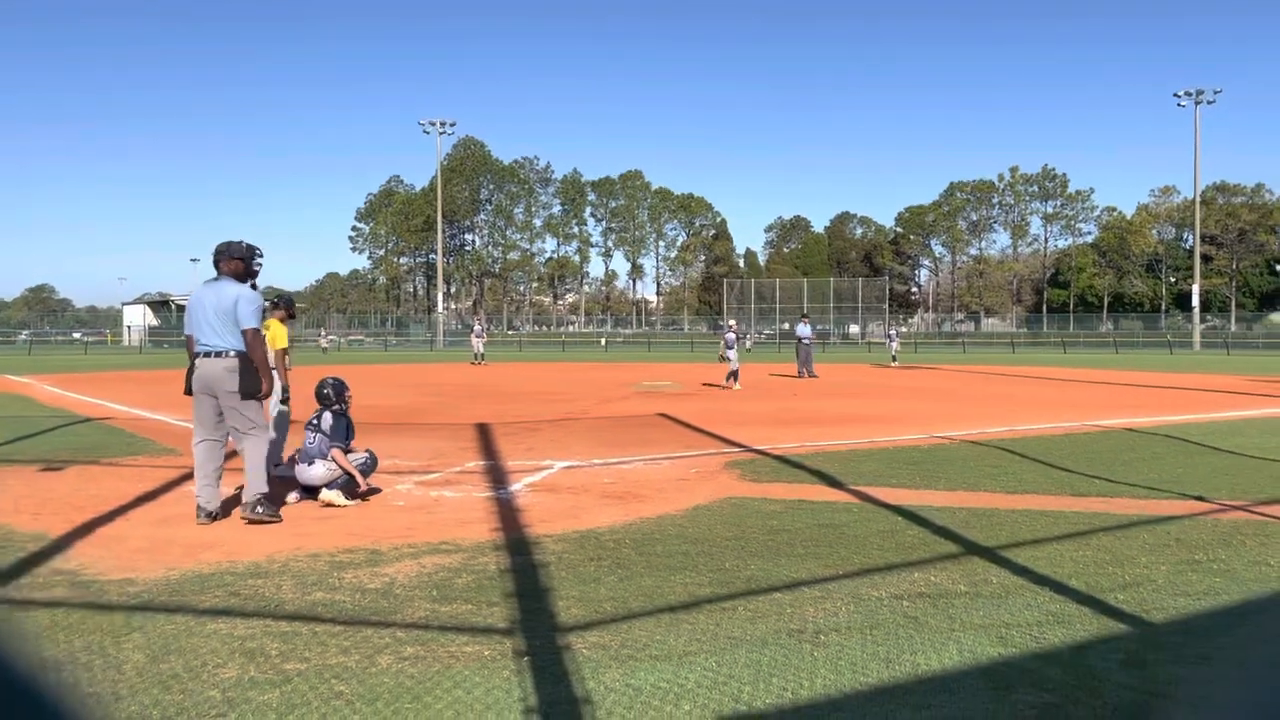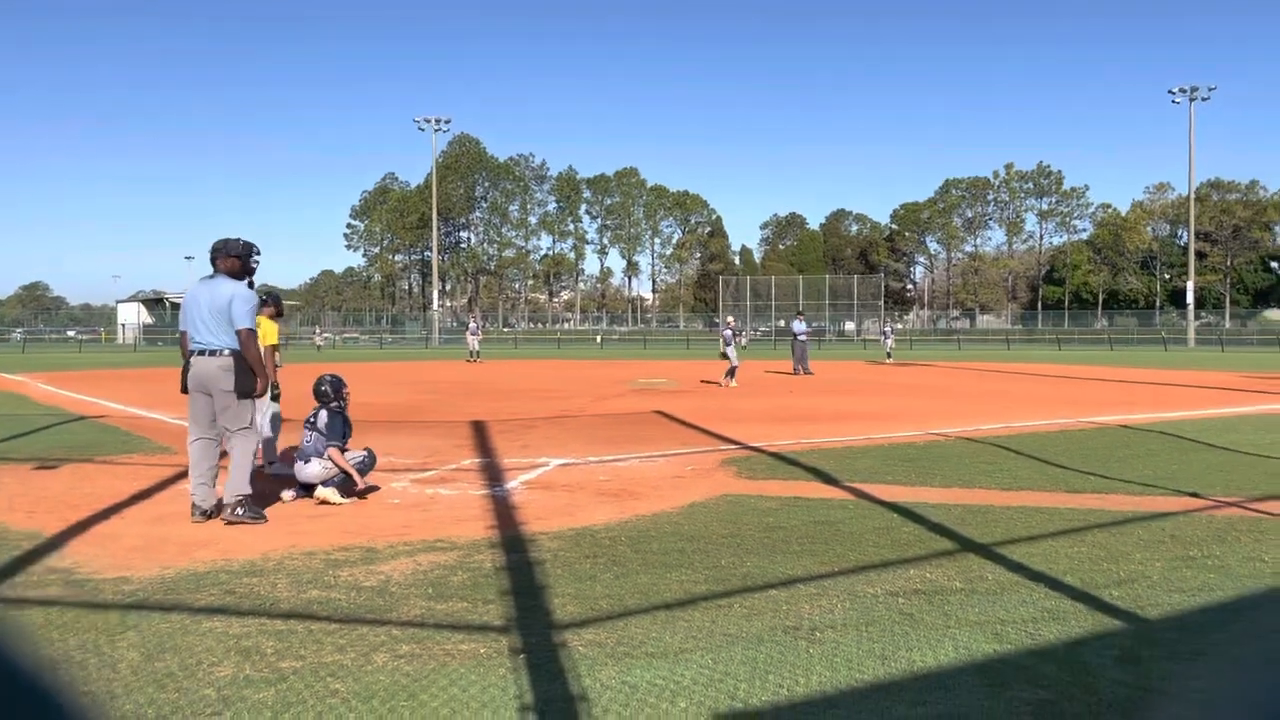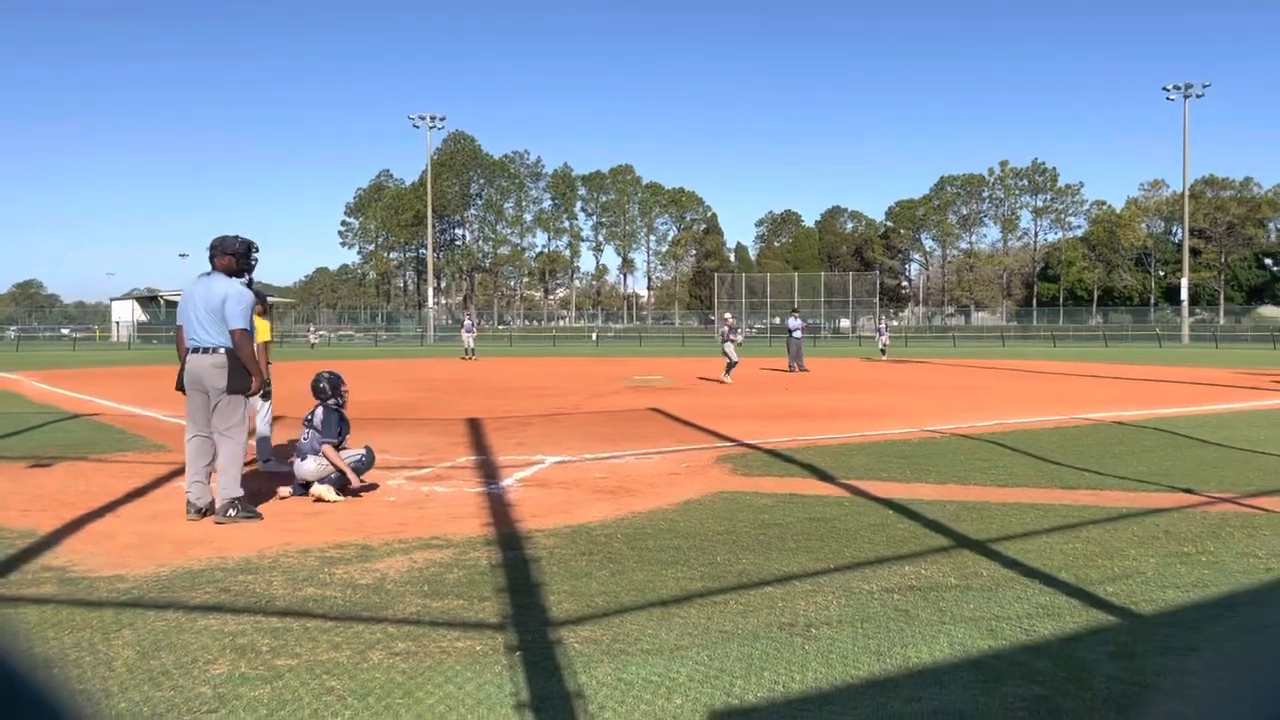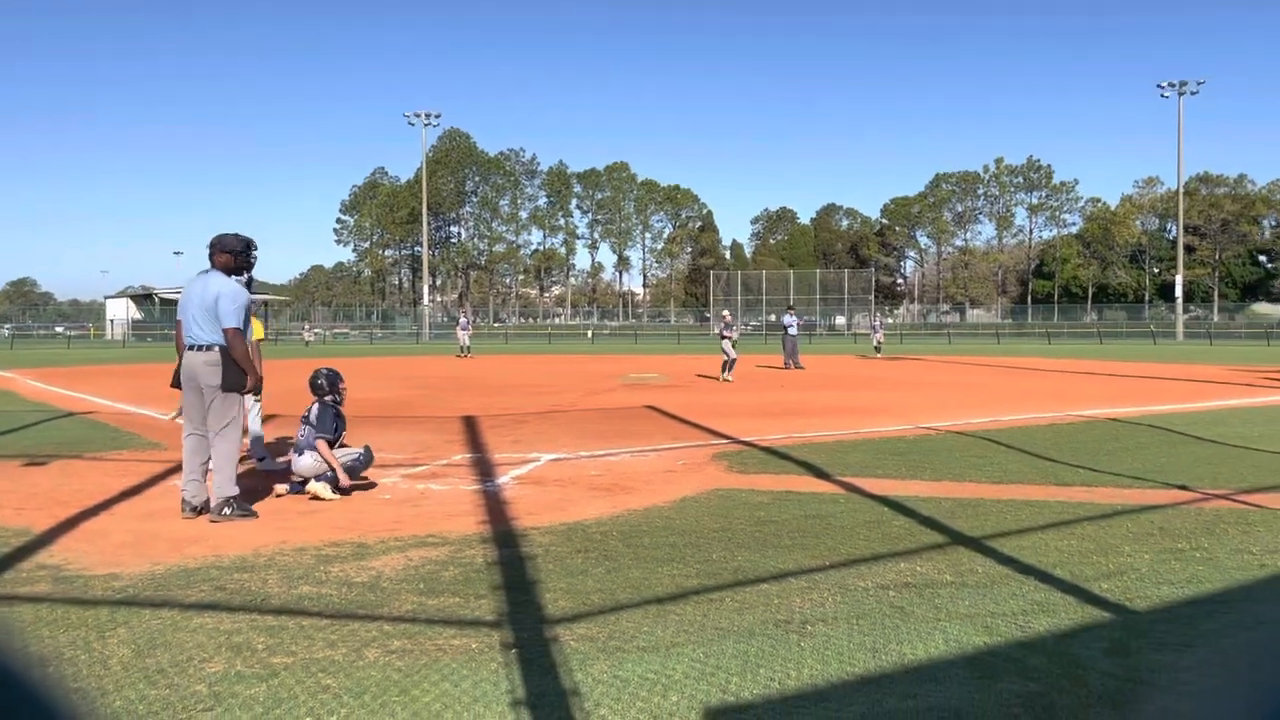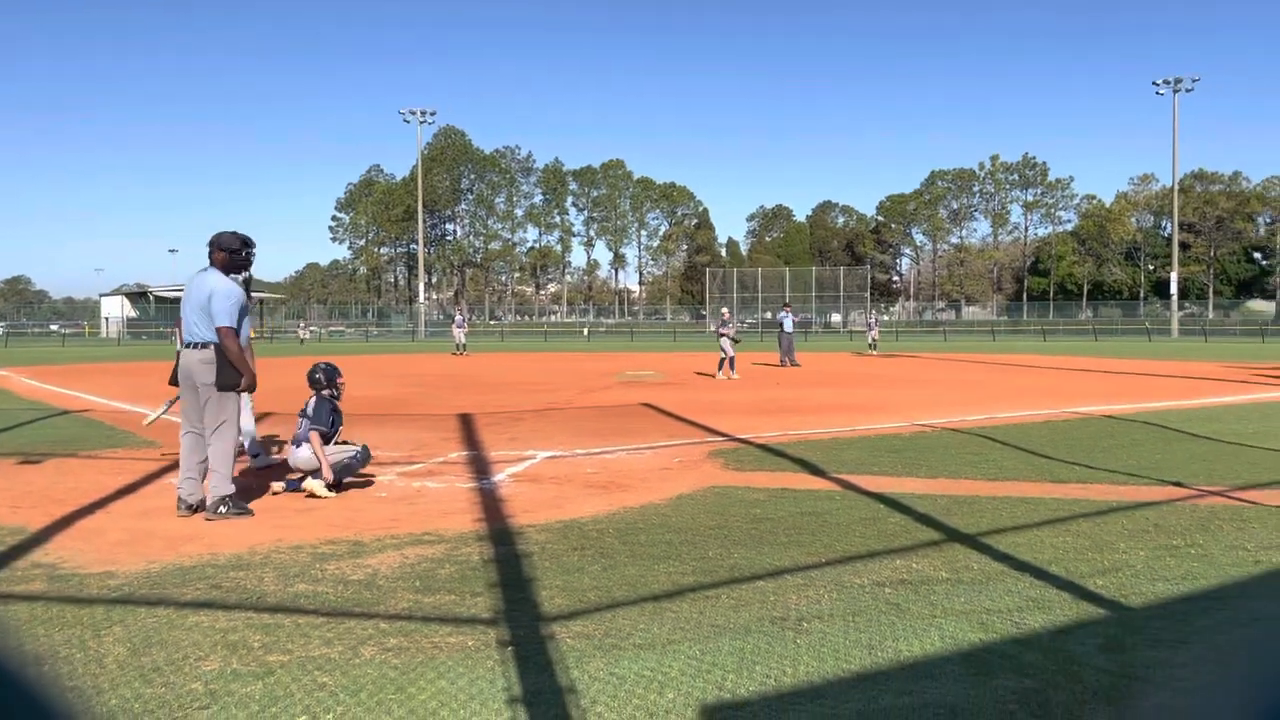
dt=0.1s
person 1, frame 1
left shoulder: (196, 295)
right shoulder: (245, 294)
left elbow: (190, 342)
right elbow: (252, 339)
right wrist: (267, 375)
left hip: (202, 368)
right hip: (234, 368)
left knee: (206, 438)
right knee: (253, 434)
left ankle: (207, 506)
right ankle: (254, 501)
person 1, frame 2
left shoulder: (192, 292)
right shoulder: (240, 292)
left elbow: (184, 339)
right elbow: (246, 339)
right wrist: (262, 375)
left hip: (196, 366)
right hip: (229, 367)
left knee: (201, 437)
right knee: (242, 435)
left ankle: (201, 504)
right ankle: (237, 502)
person 1, frame 3
left shoulder: (191, 288)
right shoulder: (236, 291)
left elbow: (180, 334)
right elbow: (239, 338)
left wrist: (187, 368)
right wrist: (257, 373)
left hip: (193, 364)
right hip: (223, 366)
left knee: (197, 434)
right knee: (231, 435)
left ankle: (196, 501)
right ankle: (228, 503)
person 1, frame 4
left shoulder: (192, 285)
right shoulder: (231, 289)
left elbow: (180, 331)
right elbow: (233, 337)
left wrist: (185, 364)
right wrist: (252, 372)
left hip: (190, 361)
right hip: (218, 363)
left knee: (194, 432)
right knee: (225, 434)
left ankle: (192, 499)
right ankle: (223, 501)
person 1, frame 5
left shoulder: (194, 281)
right shoulder: (226, 288)
left elbow: (184, 326)
right elbow: (226, 336)
right wrist: (248, 371)
left hip: (187, 358)
right hip: (214, 362)
left knee: (192, 430)
right knee: (222, 431)
left ankle: (188, 498)
right ankle: (220, 500)
